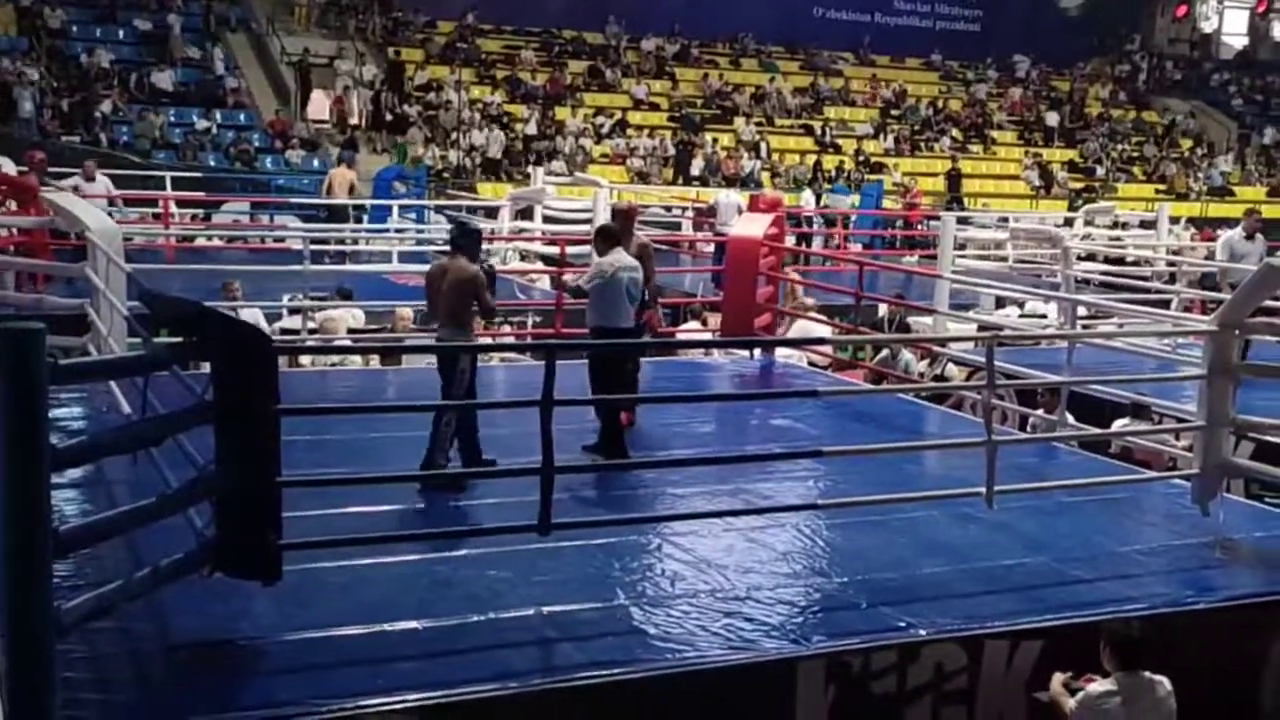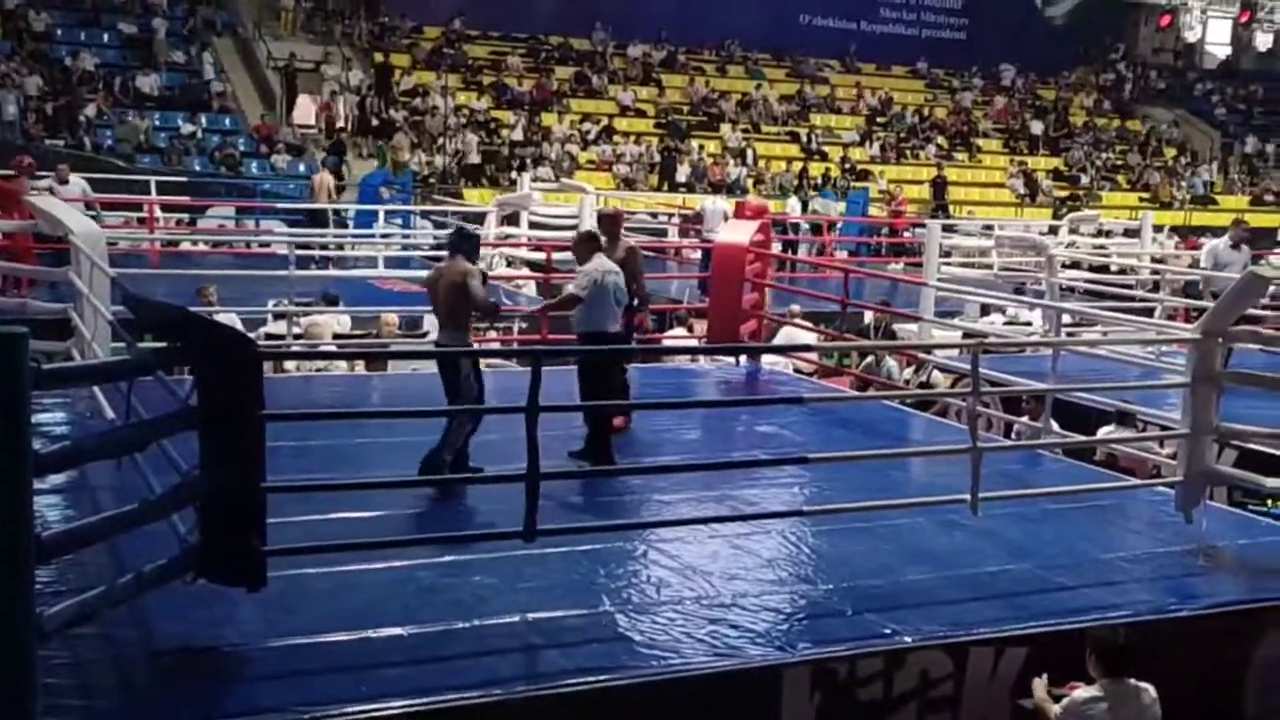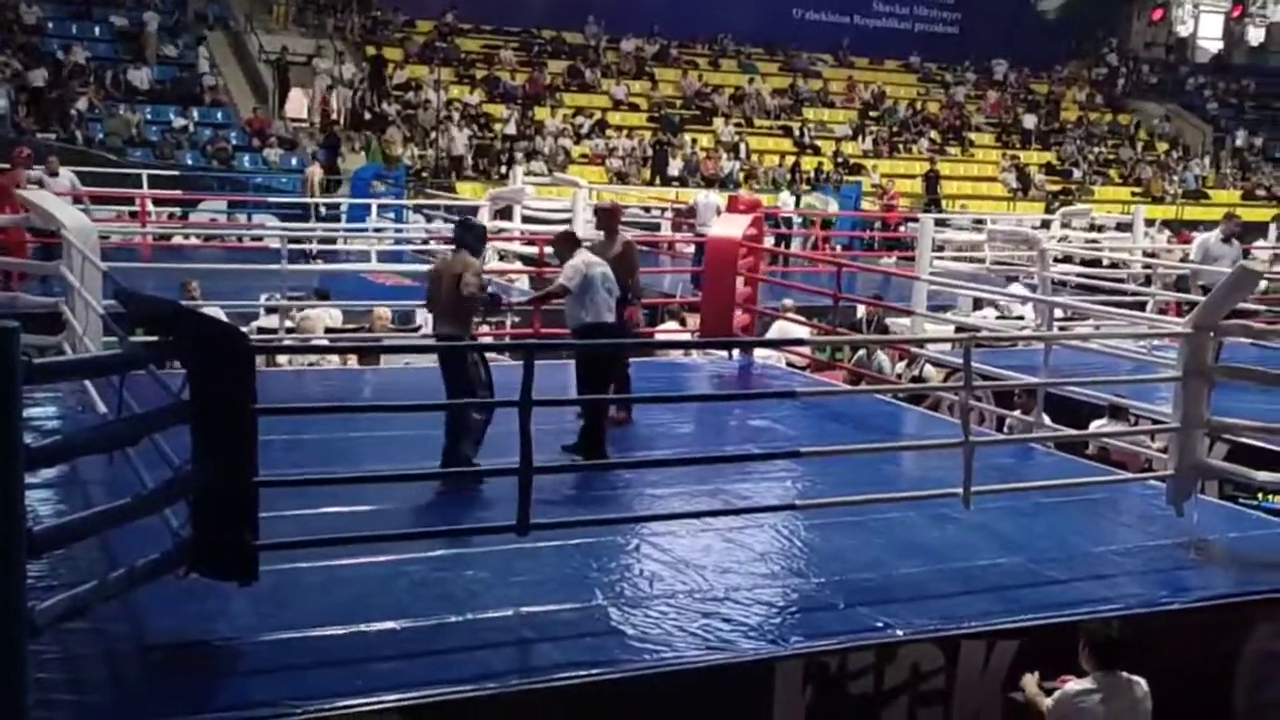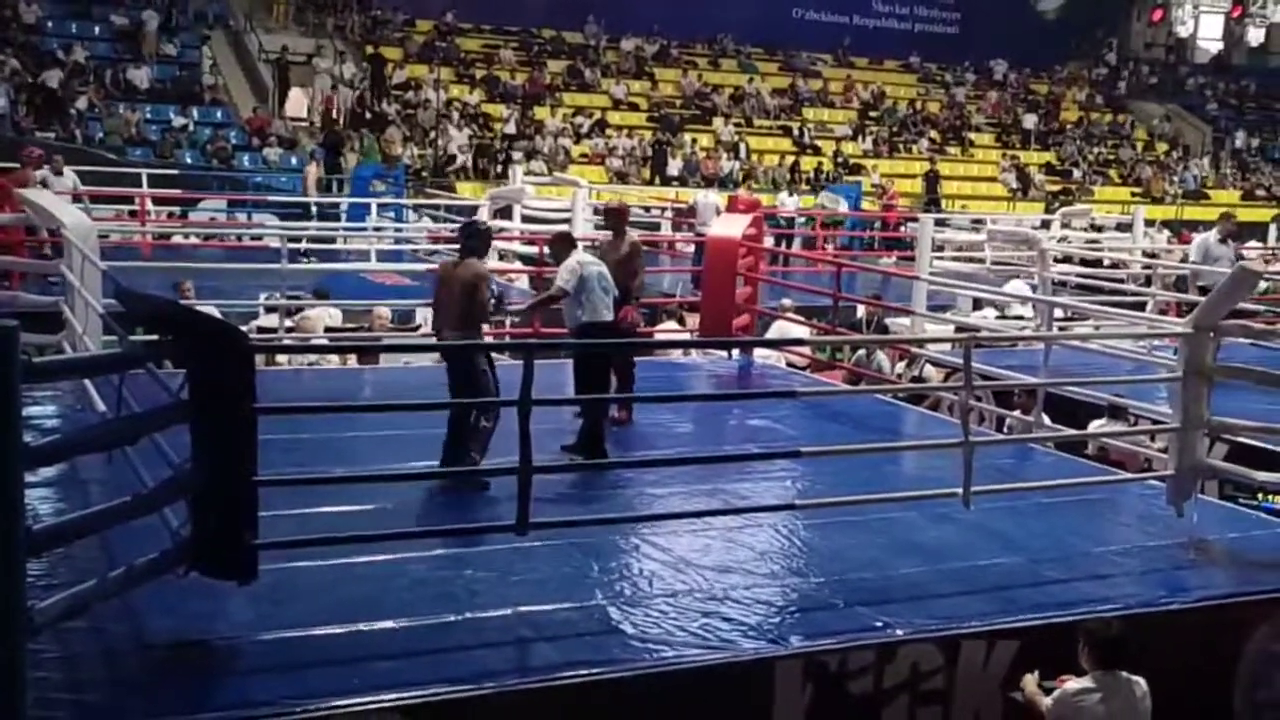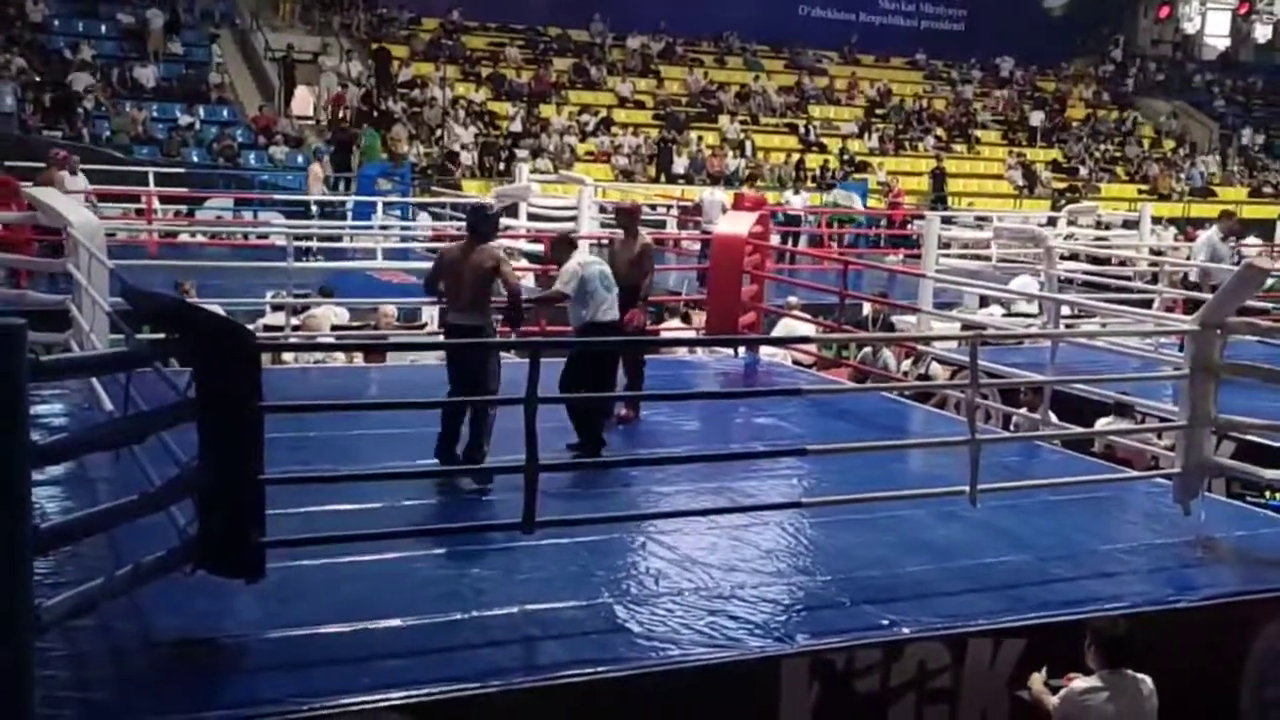
dt=0.2s
person 1, frame 1
left shoulder: (435, 269)
right shoulder: (473, 273)
left elbow: (432, 309)
right elbow: (488, 312)
right wrist: (489, 287)
left hip: (443, 340)
right hip: (461, 343)
left knee: (465, 400)
right knee: (452, 405)
left ankle: (472, 457)
right ankle: (433, 468)
person 1, frame 2
left shoulder: (435, 274)
right shoulder: (469, 271)
right elbow: (479, 301)
right wrist: (492, 307)
left hip: (443, 343)
right hip: (459, 345)
left knee: (460, 405)
right knee: (469, 408)
left ankle: (458, 463)
right ankle: (435, 464)
person 1, frame 3
left shoulder: (440, 265)
right shoulder: (470, 264)
left elbow: (431, 304)
right elbow: (468, 293)
right wrist: (489, 299)
left hip: (443, 336)
right hip: (460, 338)
left knee: (458, 398)
right knee: (482, 399)
left ankle: (455, 457)
right ankle: (461, 458)
person 1, frame 4
left shoulder: (445, 268)
right shoulder: (479, 272)
left elbow: (437, 306)
right elbow: (483, 314)
left hip: (448, 342)
right hip: (469, 345)
left knee: (462, 403)
right knee: (488, 406)
left ankle: (452, 457)
right ankle: (467, 466)
person 1, frame 5
left shoulder: (449, 253)
right shoulder: (493, 255)
left elbow: (430, 286)
right elbow: (514, 288)
right wrist: (514, 312)
left hip: (453, 327)
right hip: (479, 329)
left knee: (458, 390)
right knee: (484, 396)
left ankle: (446, 450)
right ankle: (474, 460)
person 2, frame 1
left shoulder: (604, 265)
right shoulder: (635, 265)
left elbow: (579, 291)
left wrist: (567, 283)
left hip: (606, 335)
right hip: (627, 333)
left knee: (604, 394)
right knee: (614, 391)
left ankle: (616, 451)
right ankle: (607, 443)
person 2, frame 2
left shoulder: (591, 269)
right shoulder: (615, 269)
left elbow: (571, 299)
right elbow: (622, 302)
left wrist: (542, 308)
left hip: (595, 340)
right hip: (614, 337)
left knee: (593, 399)
right knee: (602, 397)
left ankle: (603, 457)
right ankle: (594, 448)
person 2, frame 3
left shoulder: (577, 264)
right shoulder: (600, 263)
left elbow: (558, 291)
right elbow: (614, 295)
left wrist: (524, 302)
left hip: (592, 333)
right hip: (608, 329)
left knee: (590, 393)
right knee: (597, 391)
left ankle: (596, 451)
right ankle: (587, 442)
person 2, frame 4
left shoulder: (572, 264)
right shoulder: (597, 263)
left elbow: (557, 294)
right elbow: (613, 295)
left wrist: (525, 308)
left hip: (591, 332)
right hip: (607, 329)
left knee: (588, 392)
right knee: (598, 391)
left ankle: (595, 451)
right ankle: (587, 442)
person 2, frame 5
left shoulder: (573, 265)
right shoulder: (598, 262)
left elbow: (557, 295)
right elbow: (612, 292)
left hip: (594, 331)
right hip: (612, 328)
left knee: (570, 386)
right knee: (601, 389)
left ankle: (591, 442)
right ankle: (592, 440)
person 3, frame 1
left shoulder: (642, 245)
left elbow: (651, 278)
left wrist: (652, 306)
left hip: (635, 305)
left knee: (629, 359)
left ankle: (628, 410)
right ankle: (619, 404)
person 3, frame 2
left shoulder: (629, 248)
right shoulder: (600, 249)
left elbow: (639, 281)
left wrist: (643, 308)
left hip: (624, 308)
left ankle: (624, 413)
person 3, frame 3
left shoulder: (626, 243)
right shoulder: (598, 245)
left elbow: (635, 275)
left wrist: (635, 302)
left hip: (620, 302)
left knee: (618, 357)
left ankle: (624, 407)
person 3, frame 4
left shoulder: (633, 244)
right shoulder: (605, 244)
left elbow: (639, 276)
left wrist: (633, 303)
left hip: (623, 302)
left knee: (622, 357)
left ankle: (625, 407)
person 3, frame 5
left shoulder: (644, 244)
right shoulder: (616, 242)
left elbow: (649, 277)
left wrist: (641, 304)
left hip: (633, 301)
right hip: (615, 299)
left knee: (632, 356)
left ankle: (632, 405)
